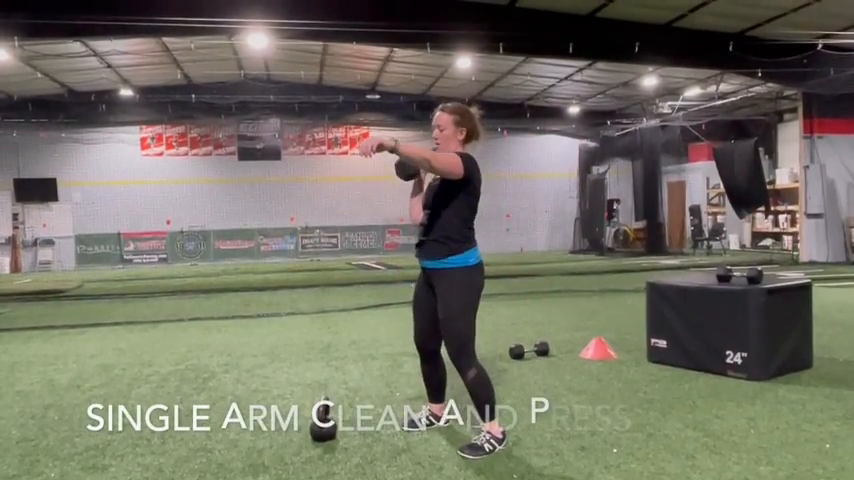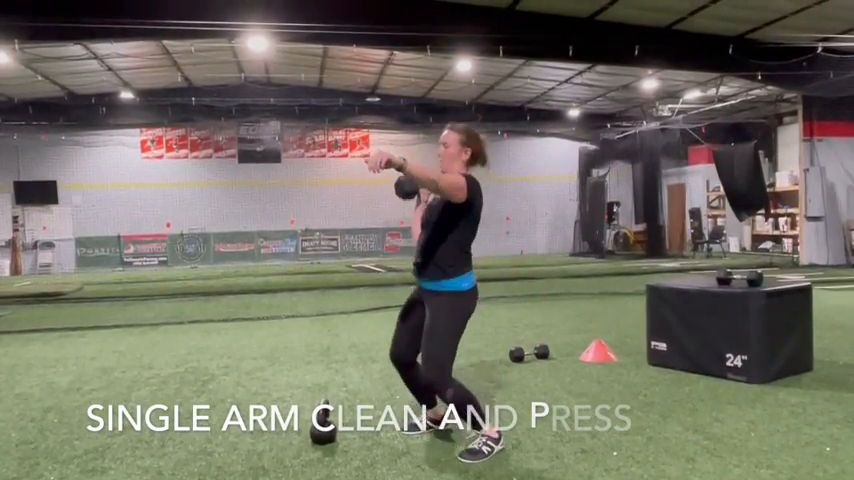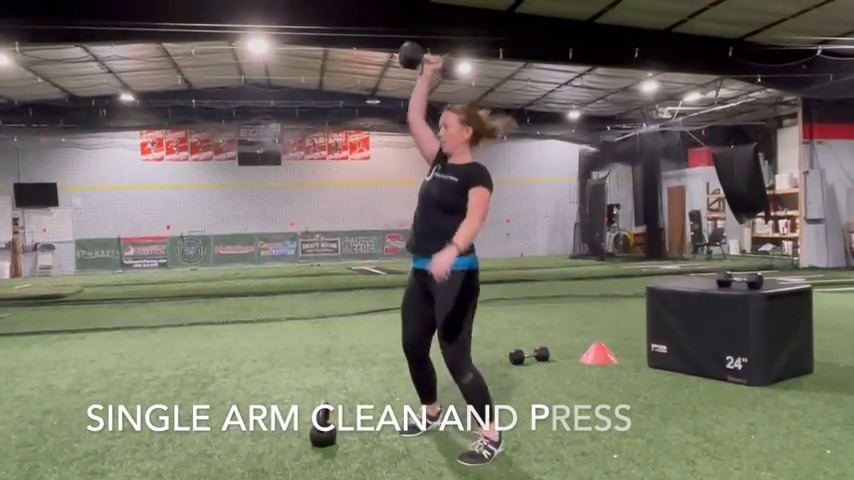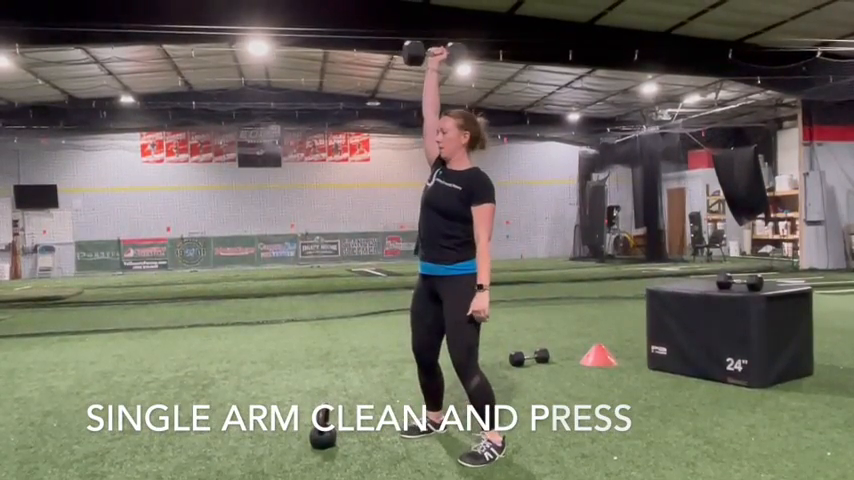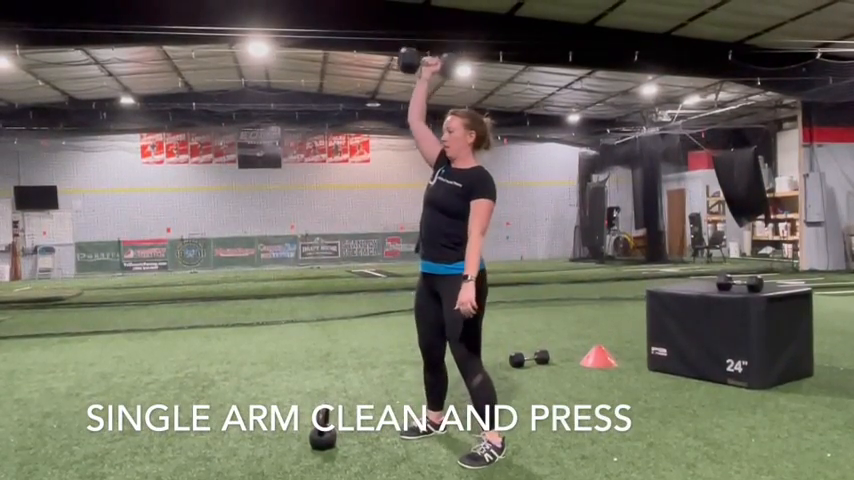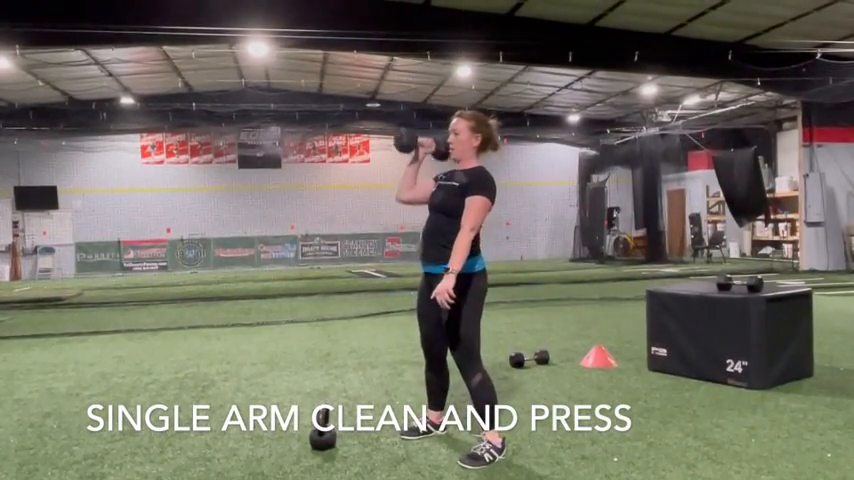
dt=0.4s
person 1, frame 1
left shoulder: (464, 165)
right shoulder: (440, 175)
left elbow: (429, 159)
right elbow: (418, 216)
left wrist: (389, 144)
right wrist: (418, 179)
left hip: (459, 272)
right hip: (431, 271)
left knee: (461, 353)
right knee: (425, 345)
left ankle: (494, 430)
right ankle: (436, 411)
person 1, frame 2
left shoulder: (466, 187)
right shoulder: (442, 196)
left elbow: (434, 179)
right elbow: (421, 236)
left wrist: (396, 162)
right wrist: (420, 201)
left hip: (453, 293)
right hip: (426, 289)
left knee: (435, 373)
right knee: (400, 355)
left ankle: (490, 433)
right ankle: (435, 414)
person 1, frame 3
left shoulder: (476, 175)
right shoulder: (439, 162)
left elbow: (473, 221)
right elbow: (414, 118)
left wrist: (451, 252)
right wrist: (425, 76)
left hip: (456, 275)
right hip: (421, 272)
left knee: (456, 358)
right knee: (413, 347)
left ankle: (490, 435)
right ankle: (430, 412)
person 1, frame 4
left shoulder: (477, 182)
right shoulder: (438, 168)
left elbow: (483, 241)
right elbow: (428, 112)
left wrist: (483, 290)
right wrist: (432, 67)
left hip: (460, 282)
right hip: (428, 279)
left knee: (464, 361)
right knee: (423, 354)
left ankle: (494, 439)
right ankle: (435, 418)
person 1, frame 5
left shoulder: (480, 180)
right shoulder: (441, 165)
left elbow: (476, 235)
right elbow: (415, 120)
left wrist: (470, 283)
right wrist: (424, 77)
left hip: (458, 279)
right hip: (429, 277)
left knee: (467, 358)
right knee: (430, 351)
left ankle: (494, 440)
right ankle: (435, 419)
person 1, frame 6
left shoulder: (480, 179)
right shoulder: (447, 178)
left elbow: (467, 231)
right elbow: (404, 194)
left wrist: (451, 276)
right wrist: (417, 157)
left hip: (461, 280)
right hip: (431, 277)
left knee: (466, 357)
right knee: (432, 352)
left ankle: (494, 440)
right ankle: (434, 419)
